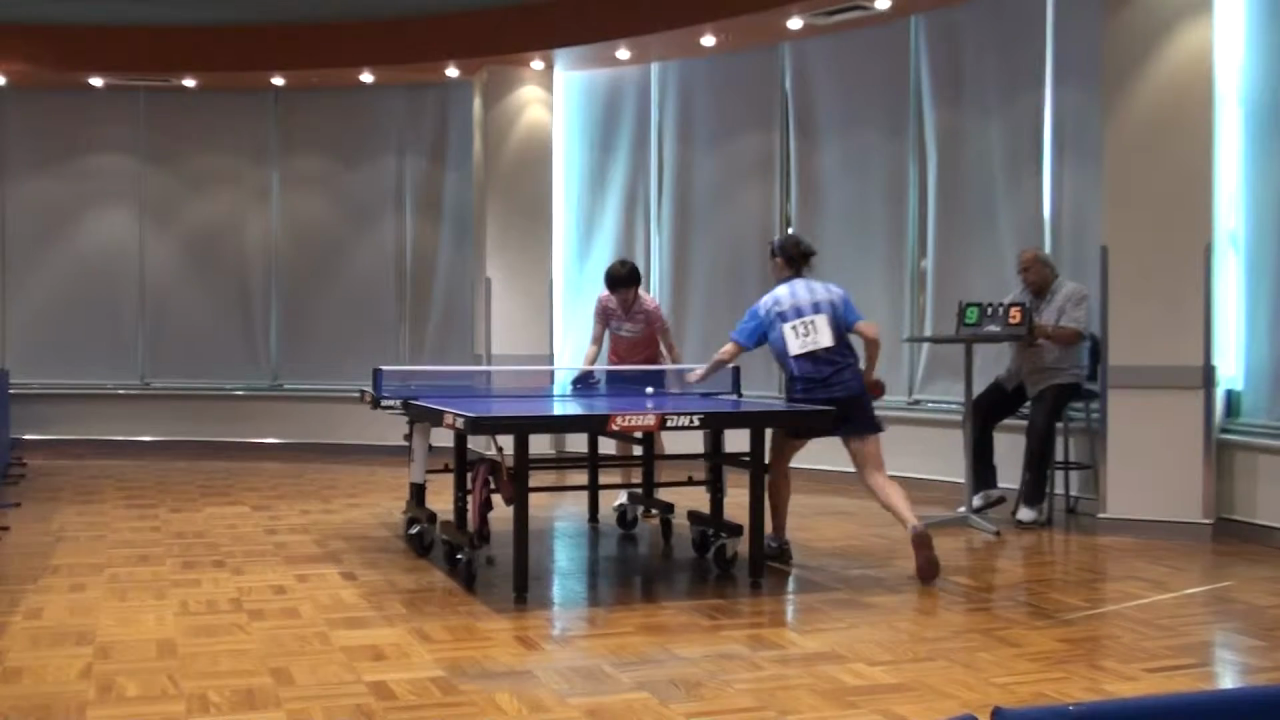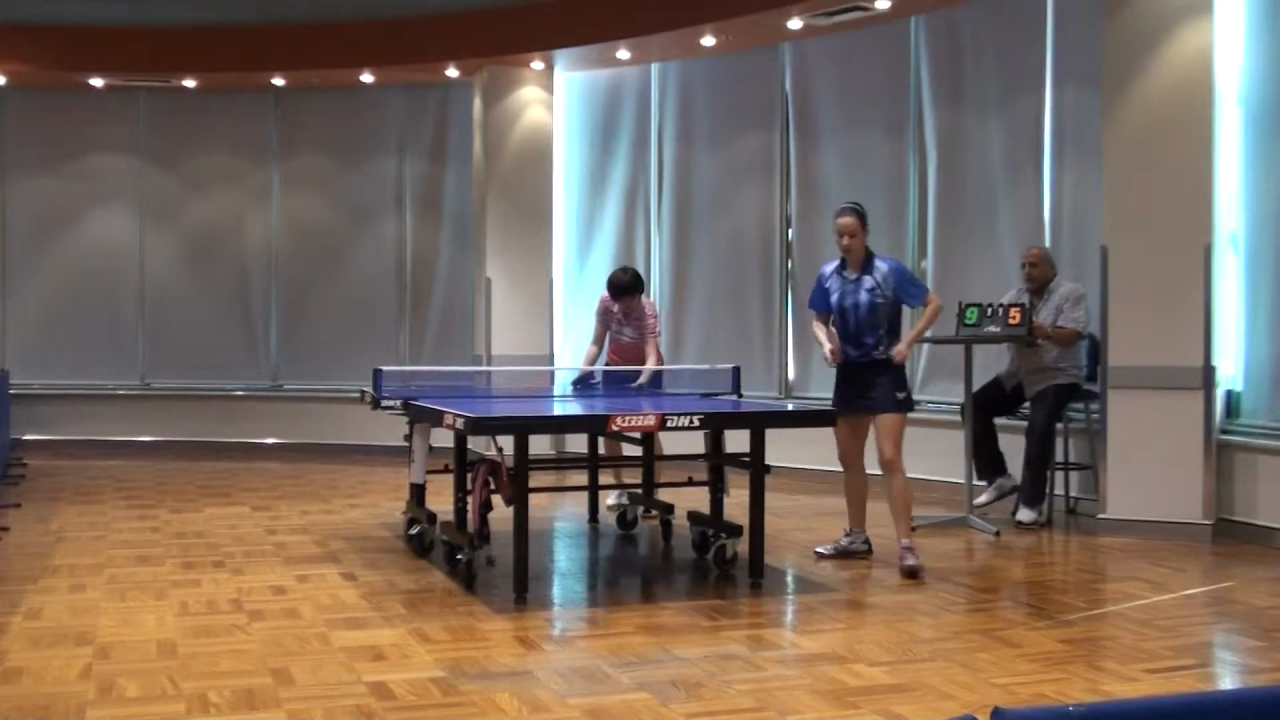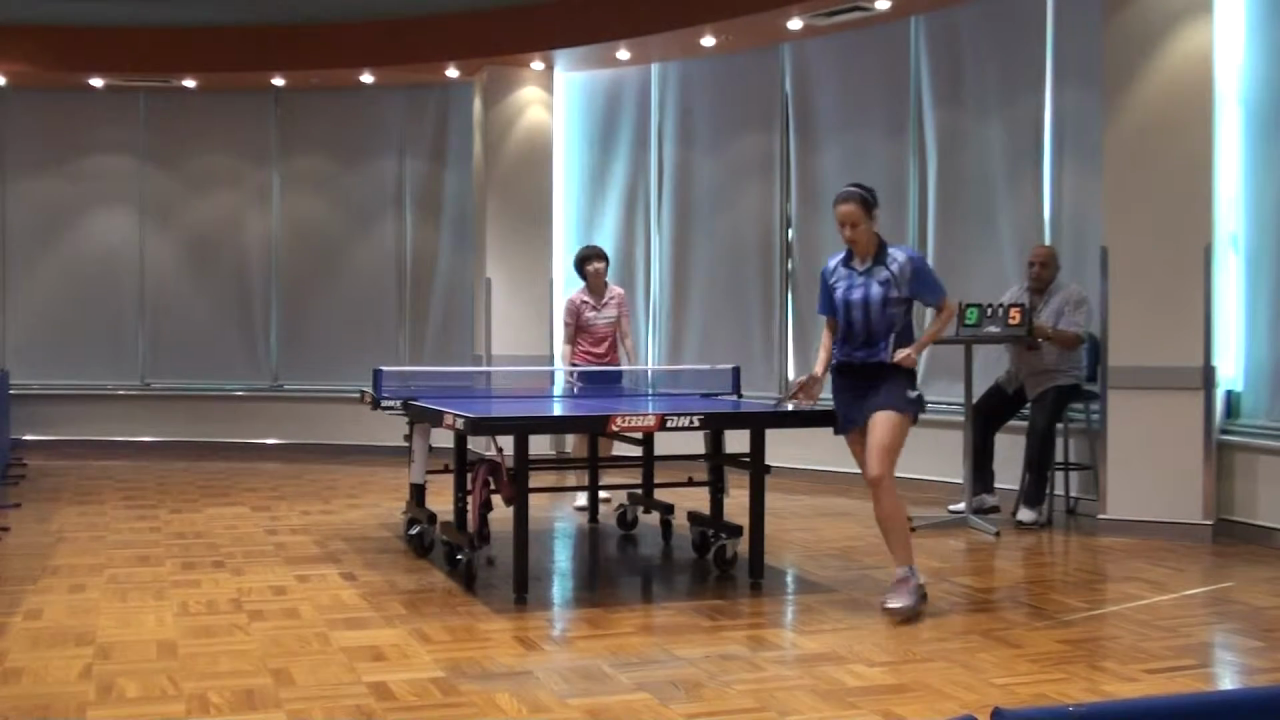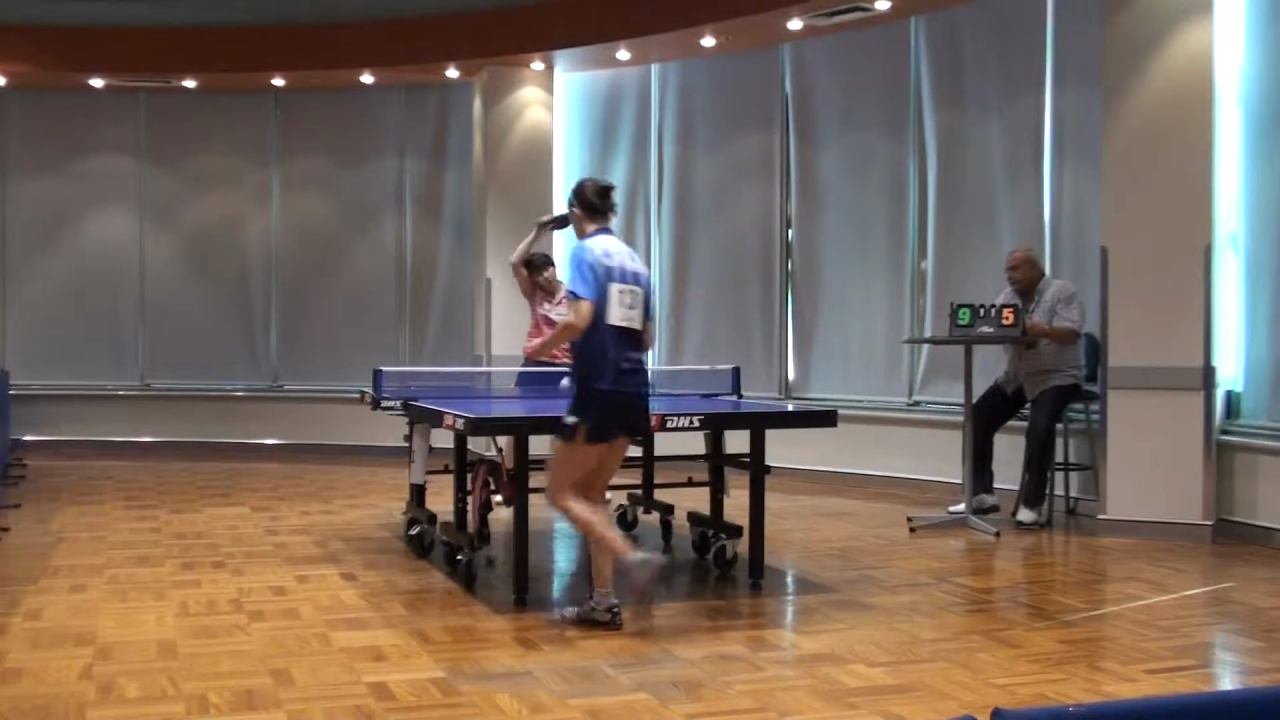
dt=1s
person 1, frame 1
left shoulder: (766, 305)
right shoulder: (833, 293)
left elbow: (728, 354)
right elbow: (871, 337)
left wrist: (702, 374)
right wrist: (867, 373)
left hip: (805, 397)
right hip: (850, 394)
left knee: (778, 464)
right knee: (875, 475)
left ankle: (778, 543)
right ankle: (914, 527)
person 1, frame 2
left shoulder: (890, 271)
right shoulder: (828, 275)
left elbow: (933, 304)
right elbow: (819, 320)
left wrist: (907, 343)
right wrist: (827, 344)
left hip: (884, 373)
right hip: (849, 373)
left knee: (890, 459)
right knee: (849, 458)
left ankle: (906, 547)
right ankle: (856, 537)
person 1, frame 3
left shoulder: (906, 263)
right shoulder: (832, 270)
left elbow: (946, 309)
left wrist: (916, 348)
right wrist: (818, 372)
left hip: (891, 378)
right hip: (850, 382)
left knee: (878, 473)
right knee: (875, 482)
left ankle: (904, 577)
right ankle: (911, 576)
person 1, frame 4
left shoulder: (585, 251)
right shoulder: (635, 260)
left elbow: (580, 319)
left wrist: (544, 345)
left hip: (599, 388)
right hip: (631, 390)
left knee: (563, 492)
right knee: (591, 494)
left ankle: (634, 560)
right ankle: (603, 601)
person 2, frame 1
left shoulder: (1074, 293)
right shoulder: (1019, 296)
left elbow: (1074, 335)
left wrist: (1045, 331)
left hip: (1058, 376)
right hip: (1019, 375)
left knee: (1039, 425)
right knee: (976, 413)
left ankle: (1033, 503)
right ankle: (986, 489)
person 2, frame 2
left shoulder: (1071, 293)
right shoulder: (1015, 295)
left elbow: (1073, 335)
left wrist: (1047, 332)
left hip: (1057, 376)
right hip: (1018, 374)
left knee: (1039, 426)
right knee: (974, 407)
left ankle: (1031, 504)
right ankle: (999, 479)
person 2, frame 3
left shoulder: (1073, 296)
right shoulder: (1014, 294)
left elbow: (1074, 340)
left wrist: (1047, 333)
left hip: (1058, 378)
right hip: (1018, 376)
left knee: (1040, 427)
right knee: (979, 417)
left ankle: (1032, 504)
right ankle: (983, 494)
person 2, frame 4
left shoulder: (1063, 292)
right shoulder: (1008, 296)
left elbow: (1071, 334)
left wrist: (1044, 330)
left hip: (1057, 378)
right hip: (1017, 377)
left knee: (1039, 428)
right knee: (977, 418)
left ankle: (1032, 504)
right ankle: (982, 494)
person 3, frame 1
left shoulder: (649, 307)
right shoulder: (603, 303)
left elbow: (670, 346)
right elbow: (595, 344)
right wrist: (584, 371)
left hip: (648, 372)
right hip: (618, 371)
right ankle: (626, 490)
person 3, frame 2
left shoulder: (648, 312)
right shoulder: (605, 303)
left elbow: (652, 358)
right elbow: (597, 344)
left wrist: (642, 382)
right wrist: (584, 372)
left hip: (645, 373)
right hip: (615, 369)
right ankle: (619, 487)
person 3, frame 3
left shoulder: (619, 296)
right shoulder: (575, 301)
left elbow: (625, 335)
right elbow: (568, 342)
left wrist: (634, 366)
right wrist: (567, 372)
left hip: (611, 369)
right hip: (584, 369)
right ankle: (582, 489)
person 3, frame 4
left shoulder: (572, 298)
right shoulder: (533, 295)
right elbow: (515, 263)
right wrist: (538, 232)
left hip: (563, 368)
right hip: (536, 365)
right ankle: (505, 481)
